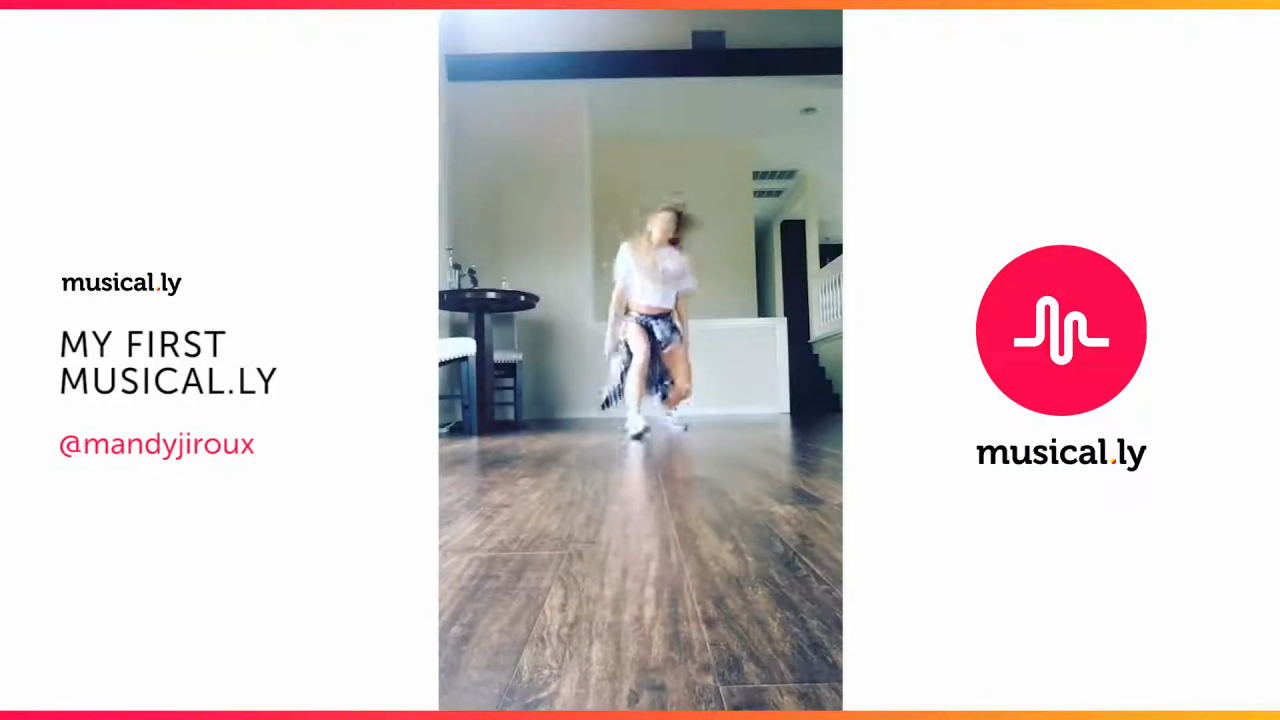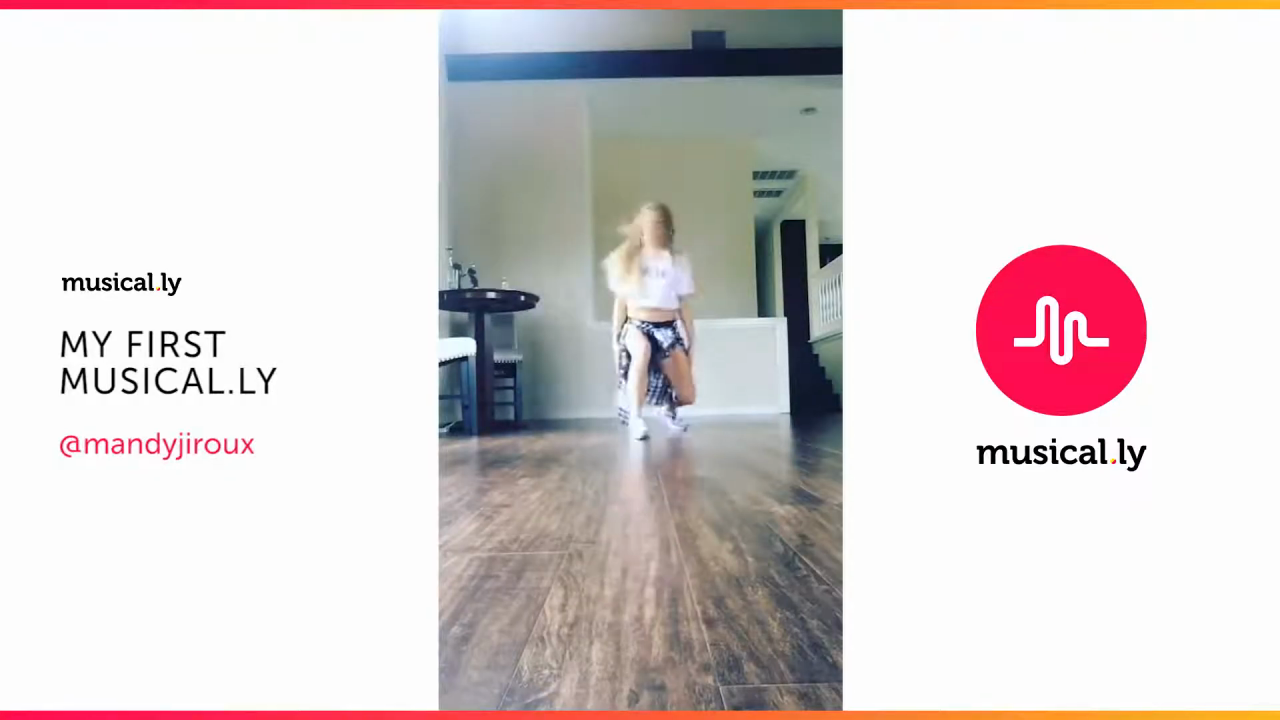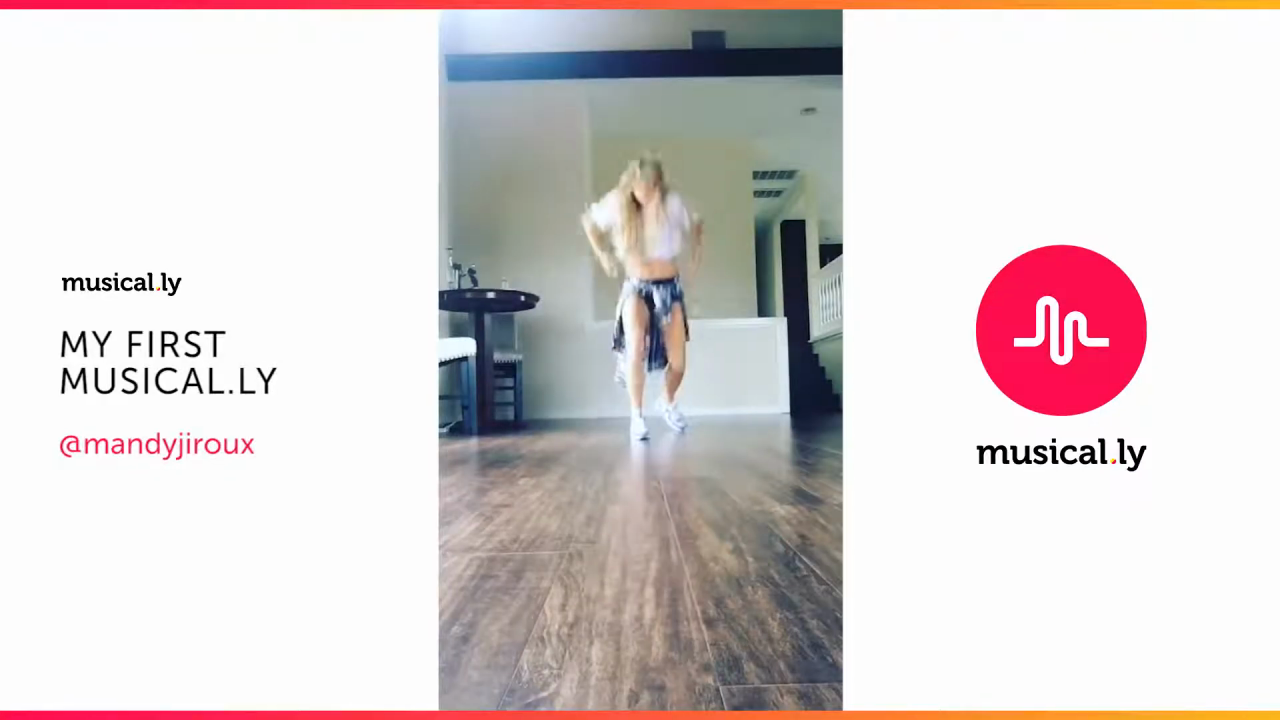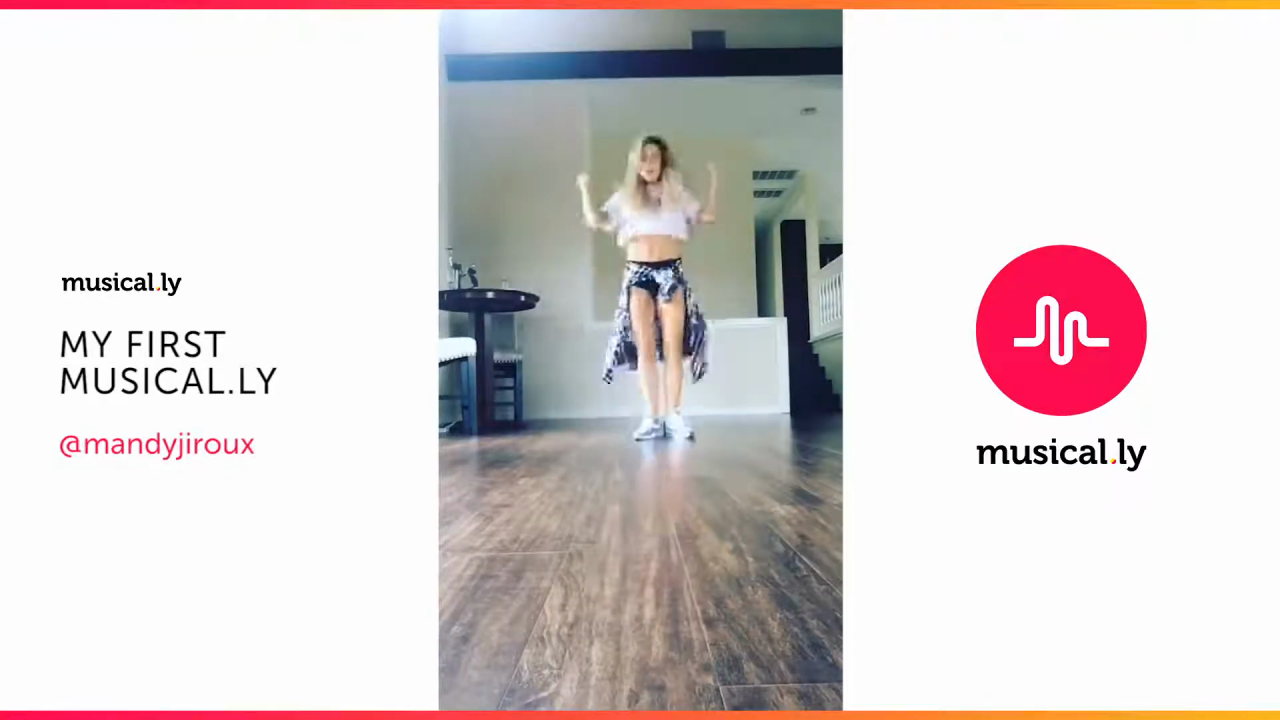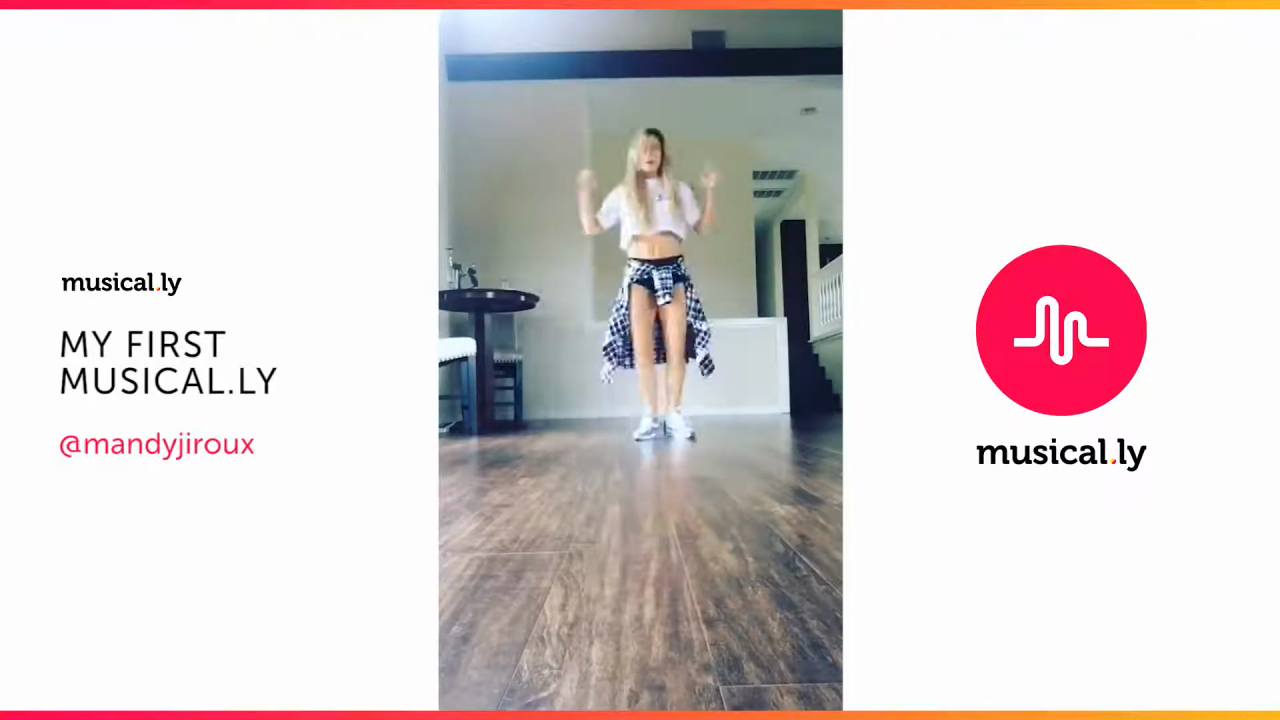
dt=0.3s
person 1, frame 1
left shoulder: (677, 259)
right shoulder: (630, 251)
left elbow: (681, 301)
right elbow: (619, 294)
left wrist: (685, 338)
right wrist: (611, 330)
left hip: (665, 323)
right hip: (636, 320)
left knee: (684, 386)
right knee: (642, 350)
left ankle: (668, 407)
right ankle: (634, 415)
person 1, frame 2
left shoulder: (676, 260)
right shoulder: (623, 259)
left elbow: (684, 305)
right elbow: (620, 301)
left wrist: (690, 343)
right wrist: (615, 337)
left hip: (668, 330)
right hip: (637, 326)
left knee: (687, 396)
right knee: (642, 352)
left ankle: (669, 408)
right ankle: (635, 418)
person 1, frame 3
left shoulder: (673, 206)
right shoulder: (618, 206)
left elbow: (696, 225)
right elbow: (589, 222)
left wrist: (696, 255)
right wrist: (603, 255)
left hip: (669, 287)
right hip: (637, 287)
left knee: (678, 361)
right knee: (636, 347)
left ankle: (669, 403)
right ankle: (637, 415)
person 1, frame 4
left shoulder: (678, 192)
right shoulder: (625, 196)
left elbow: (708, 216)
right elbow: (596, 223)
left wrist: (712, 182)
right wrist: (585, 190)
left hip: (671, 272)
right hip: (638, 273)
left knee: (673, 346)
right knee: (645, 347)
left ankle: (673, 415)
right ankle: (653, 418)
person 1, frame 5
left shoulder: (679, 190)
right shoulder: (623, 193)
left elbow: (704, 224)
right elbow: (592, 228)
left wrist: (709, 187)
right wrist: (584, 193)
left hip: (676, 271)
right hip: (640, 273)
left knee: (675, 344)
right knee: (641, 345)
left ankle: (675, 415)
right ankle: (651, 416)
